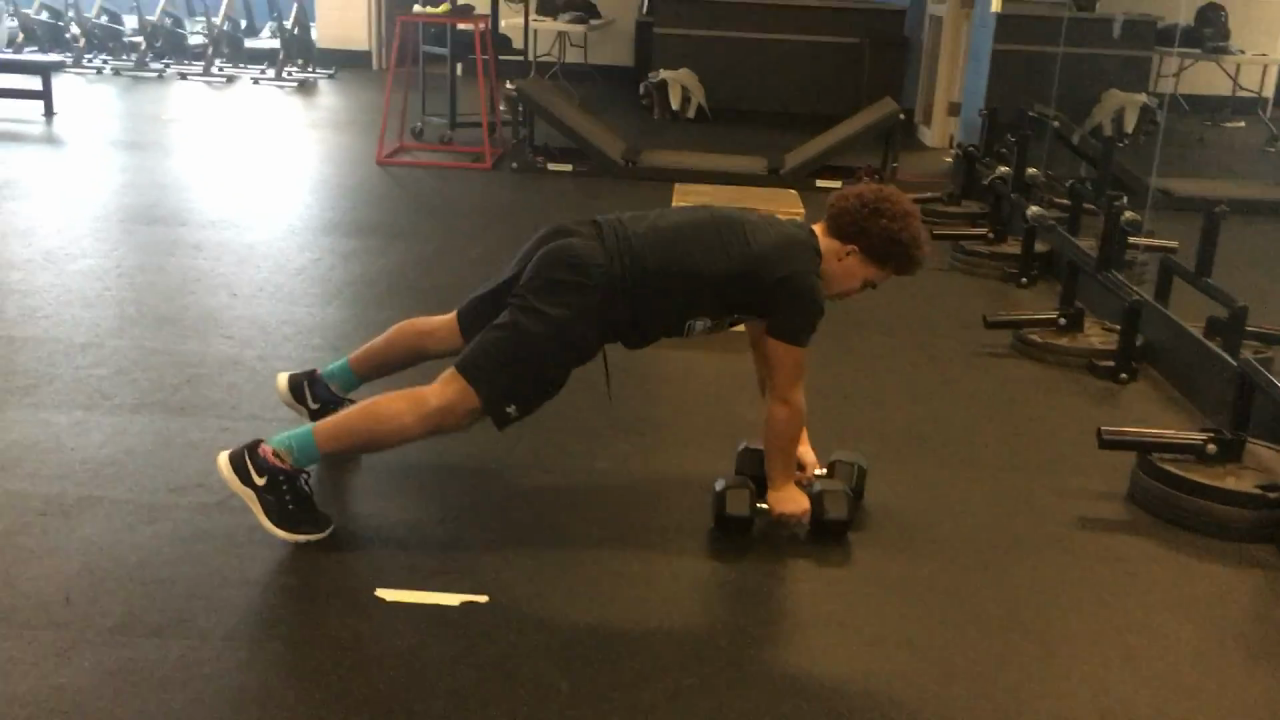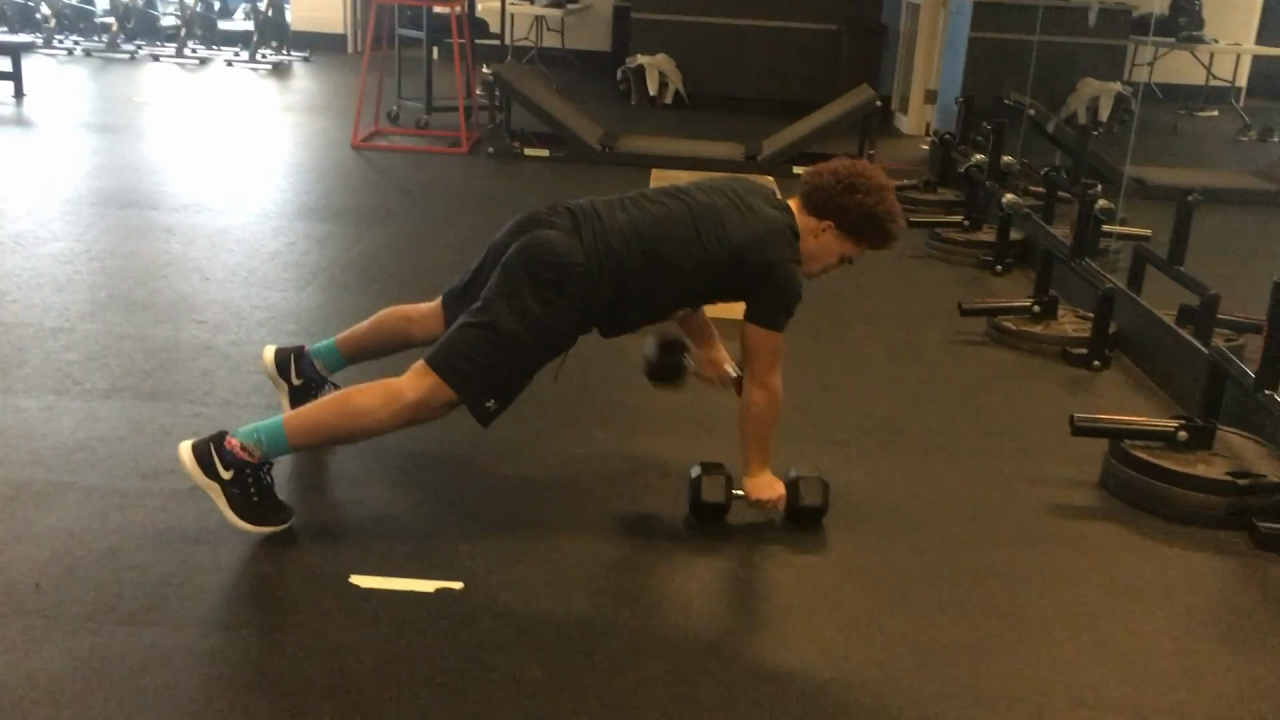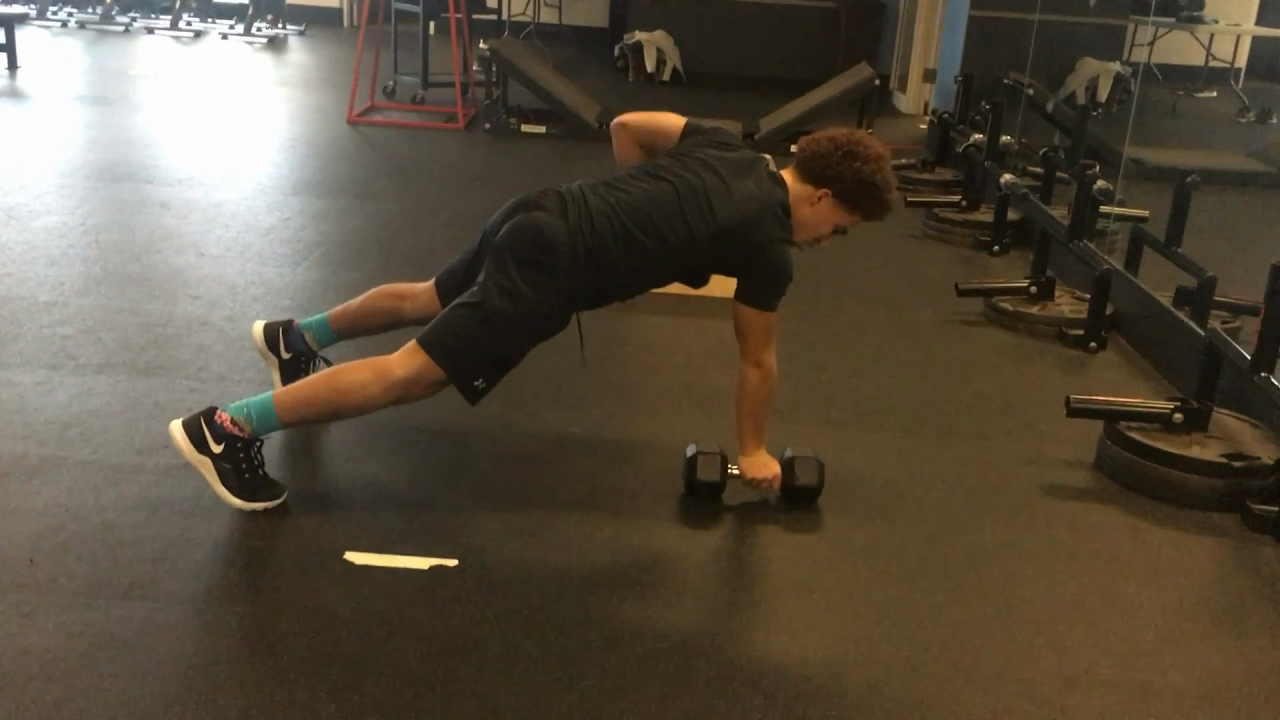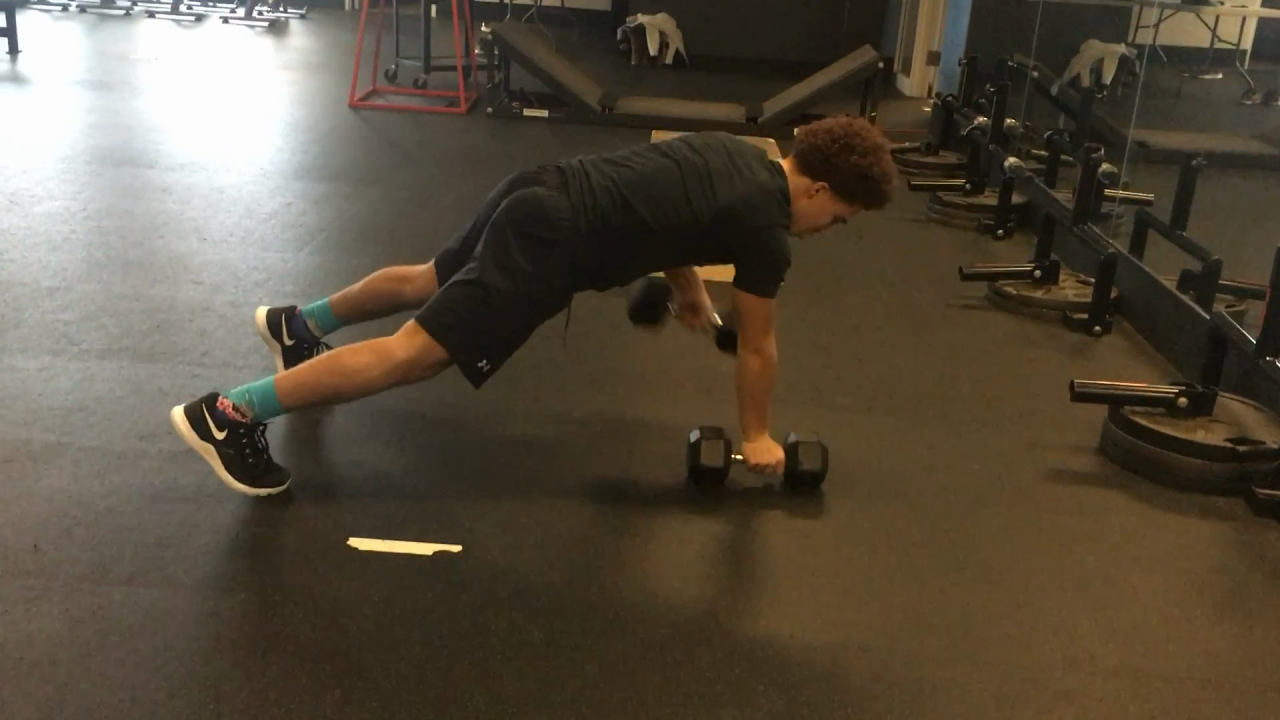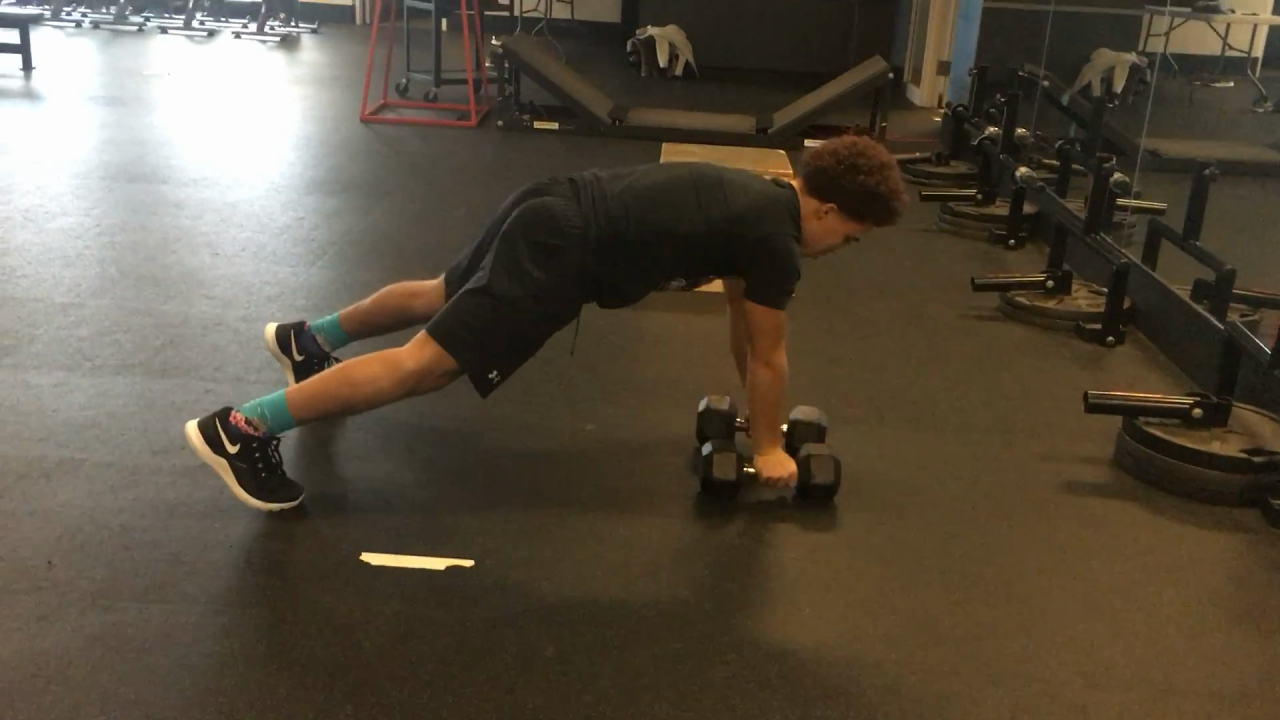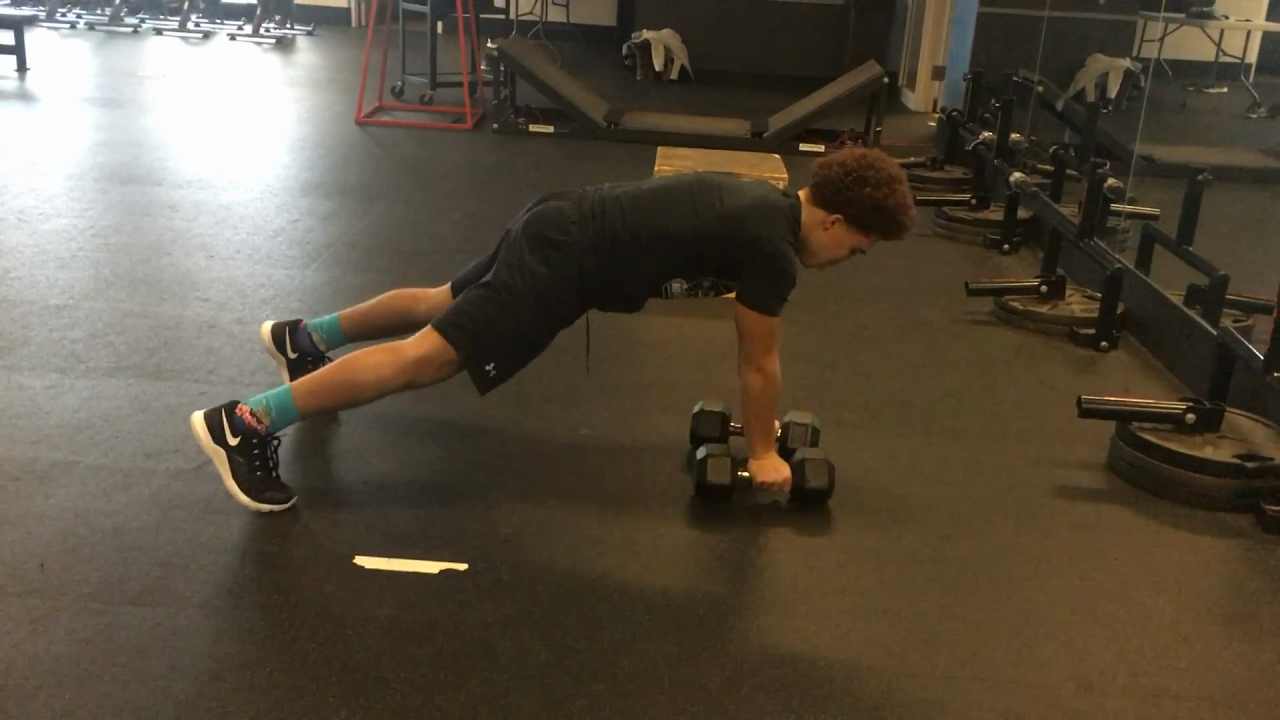
dt=0.3s
person 1, frame 1
left shoulder: (784, 241)
right shoulder: (800, 281)
left elbow: (765, 350)
right elbow: (786, 395)
left wrist: (794, 441)
right wrist: (780, 484)
left hip: (574, 248)
right hip: (583, 295)
left knee: (450, 333)
right knee: (448, 402)
left ankle: (319, 385)
right ankle: (271, 461)
person 1, frame 2
left shoulder: (751, 195)
right shoulder: (779, 267)
right elbow: (765, 383)
left wrist: (703, 349)
right wrist: (756, 473)
left hip: (545, 232)
right hip: (562, 283)
left knee: (435, 321)
right knee: (422, 394)
left ankle: (303, 363)
right ankle: (235, 453)
person 1, frame 3
left shoulder: (732, 151)
right shoulder: (768, 244)
left elbow: (627, 126)
right elbow: (757, 360)
right wrist: (752, 453)
left hip: (535, 216)
right hip: (552, 266)
left knee: (428, 301)
right knee: (413, 371)
left ankle: (294, 339)
right ankle: (225, 428)
person 1, frame 4
left shoulder: (737, 153)
right shoulder: (766, 228)
right elbow: (759, 348)
left wrist: (688, 298)
right wrist: (755, 437)
left hip: (536, 191)
right hip: (549, 241)
left knee: (428, 283)
right knee: (416, 351)
left ankle: (295, 323)
right ankle: (227, 415)
person 1, frame 5
left shoulder: (757, 197)
right shoulder: (776, 240)
left elbow: (740, 308)
right elbow: (769, 358)
left wrist: (747, 400)
right wrist: (767, 448)
left hip: (549, 204)
right hip: (561, 251)
left knee: (440, 297)
right knee: (427, 360)
left ankle: (307, 339)
right ankle: (241, 429)
person 1, frame 6
left shoulder: (772, 210)
right shoulder: (773, 247)
left elbow: (756, 350)
right elbow: (759, 362)
left wrist: (760, 417)
right wrist: (762, 452)
left hip: (560, 228)
right hip: (563, 259)
left knee: (444, 302)
right knee: (428, 354)
left ankle: (304, 337)
right ankle: (243, 424)
